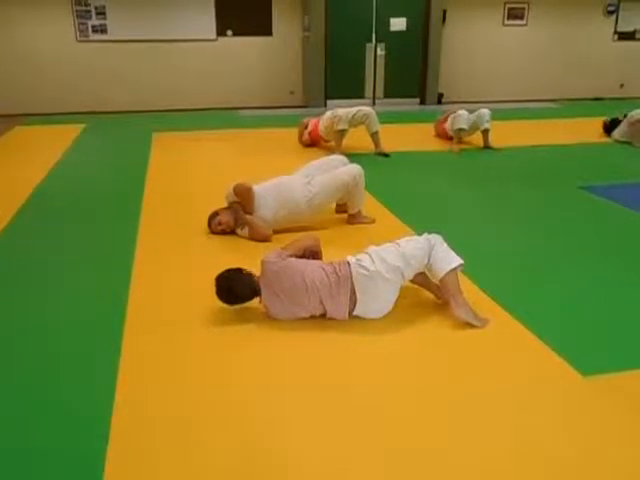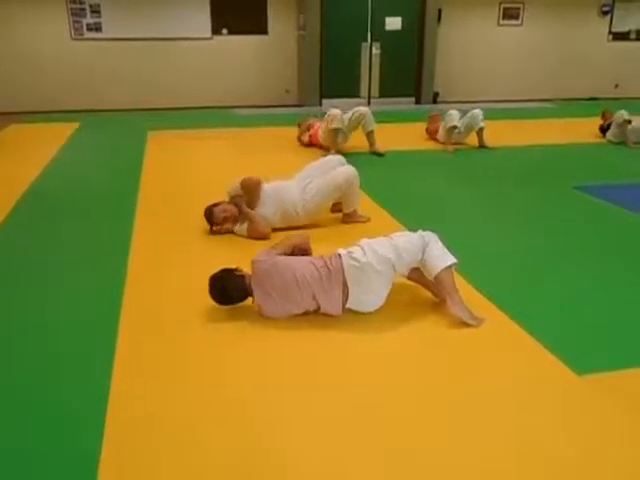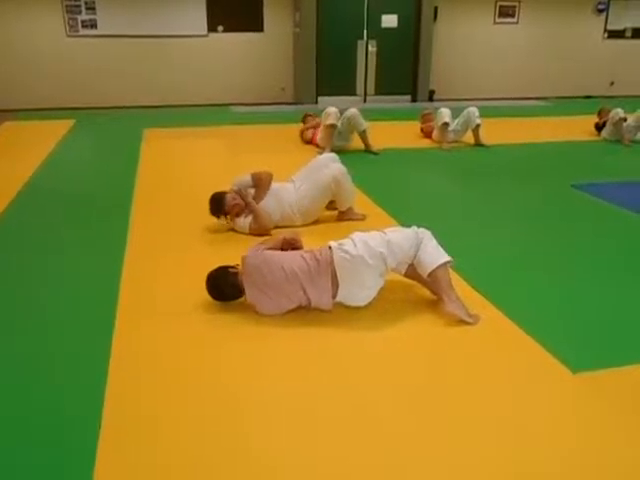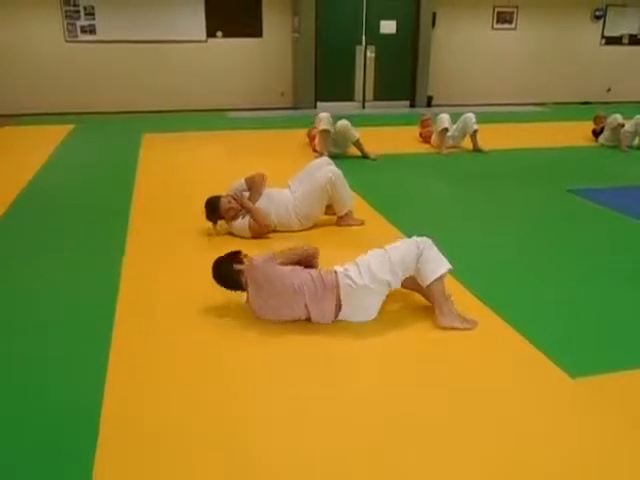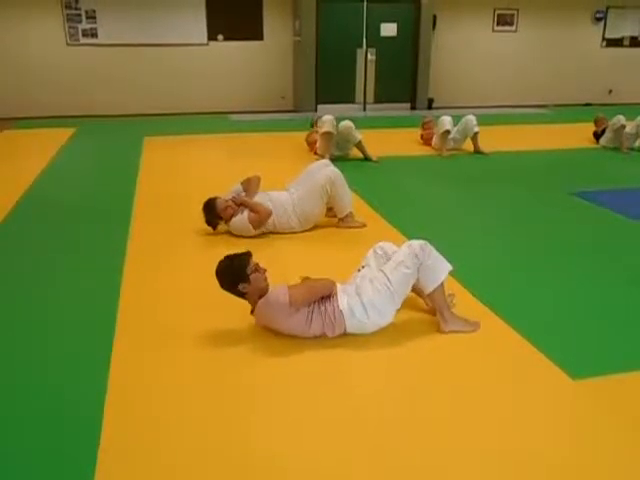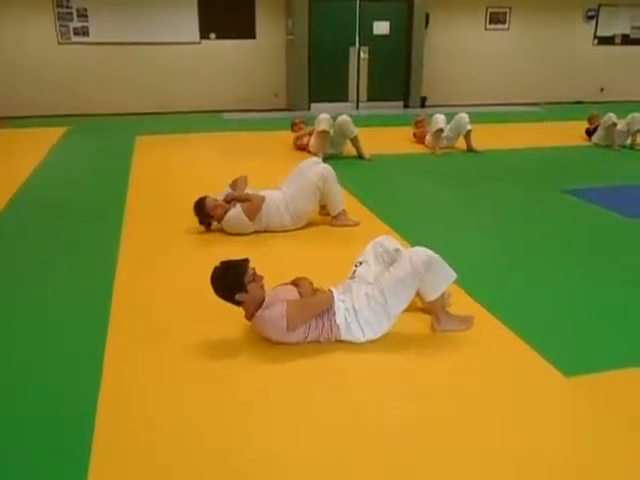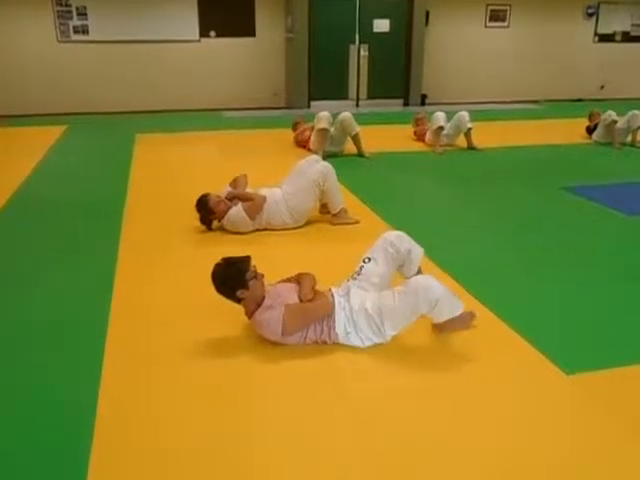
dt=0.4s
person 1, frame 1
left shoulder: (274, 311)
right shoulder: (272, 266)
right elbow: (312, 240)
left hip: (365, 306)
right hip: (362, 277)
left knee: (403, 262)
right knee: (431, 242)
left ankle: (444, 295)
right ankle: (457, 302)
person 1, frame 2
left shoulder: (266, 310)
right shoulder: (262, 266)
right elbow: (302, 240)
left hip: (358, 299)
right hip: (354, 268)
left knee: (405, 254)
right knee: (425, 240)
left ankle: (441, 293)
right ankle: (453, 300)
person 1, frame 3
left shoulder: (260, 306)
right shoulder: (252, 261)
right elbow: (291, 237)
left hip: (350, 292)
left knee: (399, 251)
right knee: (419, 236)
left ankle: (438, 290)
right ankle: (450, 298)
person 1, frame 4
left shoulder: (257, 307)
right shoulder: (260, 269)
right elbow: (311, 252)
left wrist: (303, 268)
left hip: (346, 309)
right hip: (348, 286)
left knee: (380, 255)
right knee: (420, 246)
left ankle: (431, 295)
right ankle: (444, 311)
person 1, frame 5
left shoulder: (262, 309)
right shoulder: (272, 303)
right elbow: (327, 286)
left wrist: (307, 286)
right wrist: (312, 284)
left hip: (349, 298)
right hip: (361, 310)
left knee: (384, 249)
right knee: (419, 249)
left ankle: (431, 299)
right ankle: (447, 317)
person 1, frame 6
left shoulder: (263, 302)
right shoulder: (270, 320)
left elbow: (302, 283)
right elbow: (324, 300)
left wrist: (302, 287)
right wrist: (310, 292)
left hip: (347, 296)
right hip: (360, 319)
left knee: (383, 245)
right knee: (422, 258)
left ankle: (428, 298)
right ankle: (442, 318)
person 1, frame 7
left shoulder: (264, 295)
right shoulder: (268, 322)
left elbow: (305, 278)
right elbow: (324, 305)
left wrist: (305, 289)
right wrist: (311, 294)
left hip: (348, 296)
right hip: (356, 324)
left knee: (394, 241)
right knee: (426, 289)
left ankle: (430, 302)
right ankle: (446, 320)
person 2, frame 1
left shoulder: (233, 197)
right shoulder: (244, 229)
right elbow: (266, 234)
right wrist: (246, 216)
left hip: (297, 181)
right hip: (306, 198)
left knee: (340, 160)
right knee: (355, 172)
left ankle: (342, 204)
right ankle: (355, 215)
person 2, frame 2
left shoulder: (234, 194)
right shoulder: (241, 226)
left elbow: (254, 182)
right elbow: (265, 232)
left wrist: (249, 205)
right wrist: (247, 211)
left hip: (297, 185)
right hip: (304, 205)
left knee: (337, 161)
right knee: (349, 173)
left ankle: (337, 203)
right ankle: (350, 214)
person 2, frame 3
left shoulder: (238, 188)
right shoulder: (240, 222)
left elbow: (266, 176)
right elbow: (267, 227)
left wrist: (255, 200)
right wrist: (252, 204)
left hip: (294, 187)
right hip: (301, 207)
left knee: (330, 158)
right knee: (337, 171)
left ankle: (334, 201)
right ankle: (346, 212)
person 2, frame 4
left shoulder: (234, 193)
right shoulder: (238, 225)
left elbow: (260, 177)
right elbow: (266, 225)
left wrist: (250, 202)
right wrist: (247, 205)
left hip: (291, 194)
right hip: (298, 212)
left knee: (325, 162)
right knee: (332, 174)
left ankle: (331, 206)
right ankle: (345, 216)
person 2, frame 5
left shoulder: (233, 197)
right shoulder: (237, 224)
left elbow: (255, 179)
right elbow: (266, 213)
left wrist: (247, 199)
right wrist: (245, 202)
left hip: (291, 197)
right hip: (298, 214)
left knee: (324, 165)
right knee: (332, 175)
left ankle: (332, 208)
right ankle: (345, 218)
person 2, frame 6
left shoulder: (225, 202)
right shoulder: (232, 221)
left elbow: (242, 179)
right elbow: (259, 199)
left wrist: (235, 195)
right wrist: (237, 196)
left hip: (283, 198)
right hip: (291, 212)
left knee: (314, 162)
right knee: (324, 172)
left ankle: (325, 206)
right ankle: (338, 216)
person 2, frame 7
left shoulder: (226, 199)
right shoulder: (233, 219)
left elbow: (241, 178)
right elbow: (260, 199)
left wrist: (236, 193)
right wrist: (238, 195)
left hip: (283, 195)
right hip: (291, 209)
left knee: (314, 160)
right knee: (324, 169)
left ankle: (326, 205)
right ankle: (338, 214)
